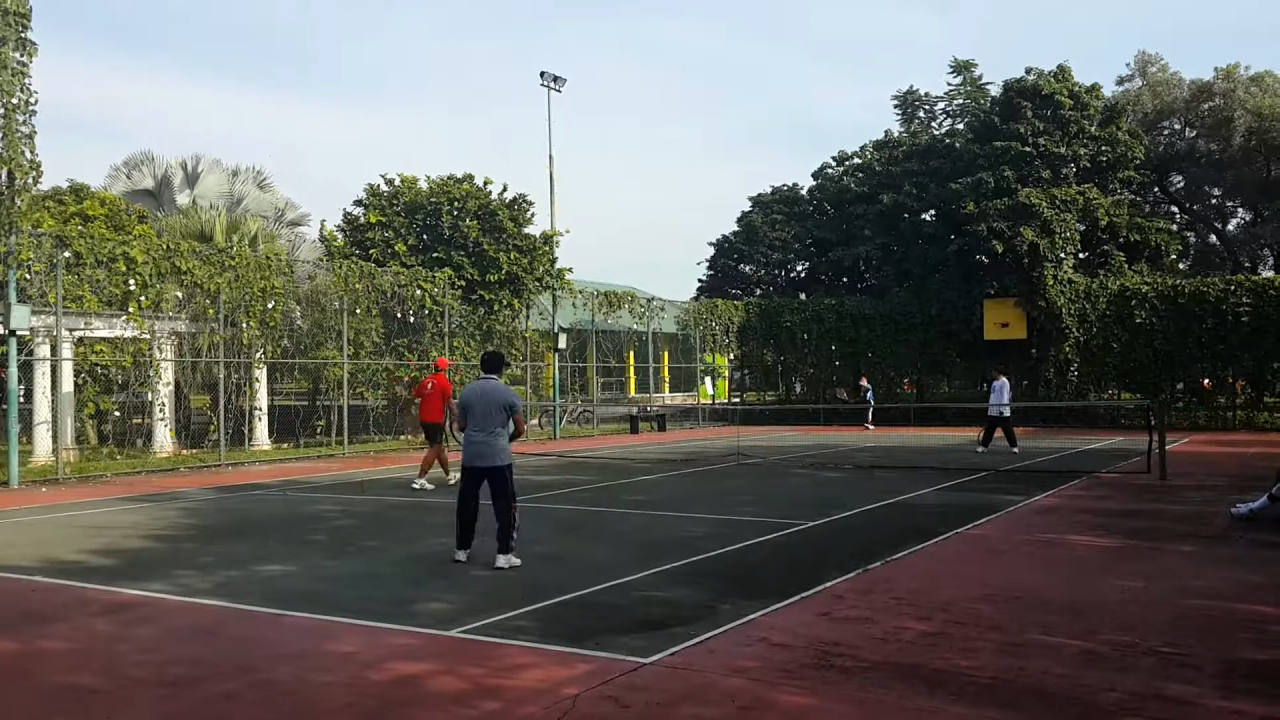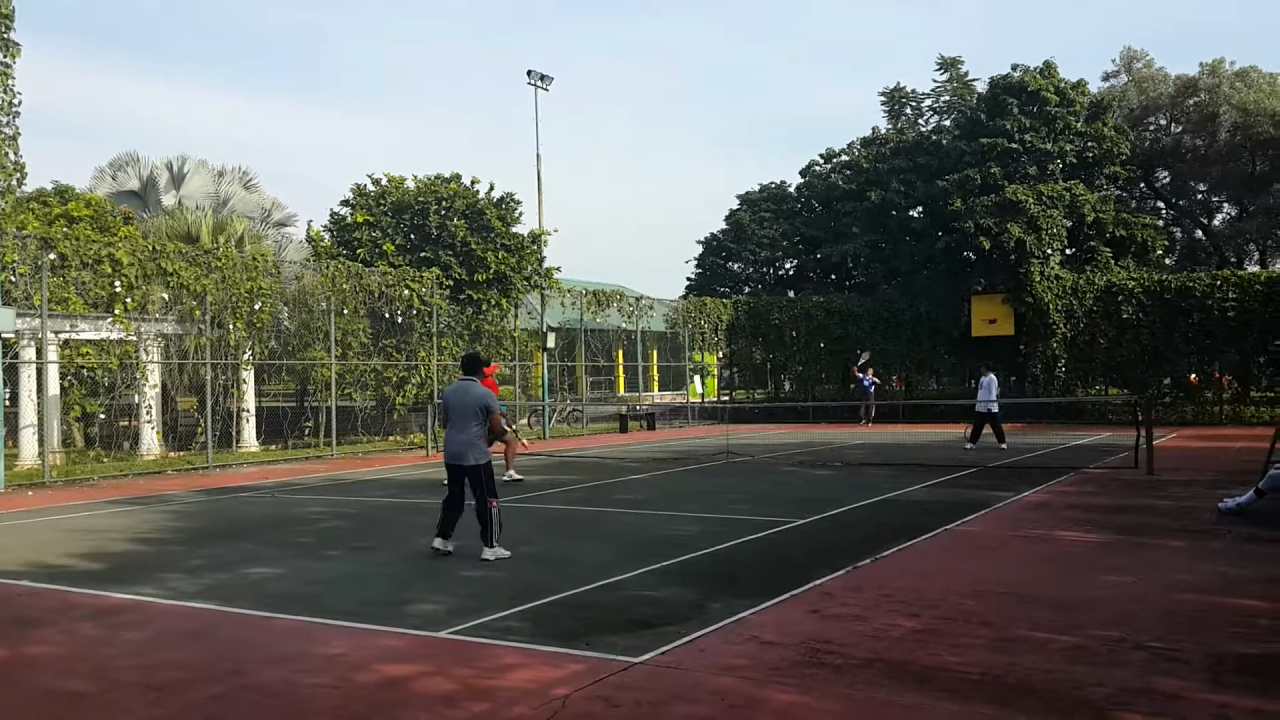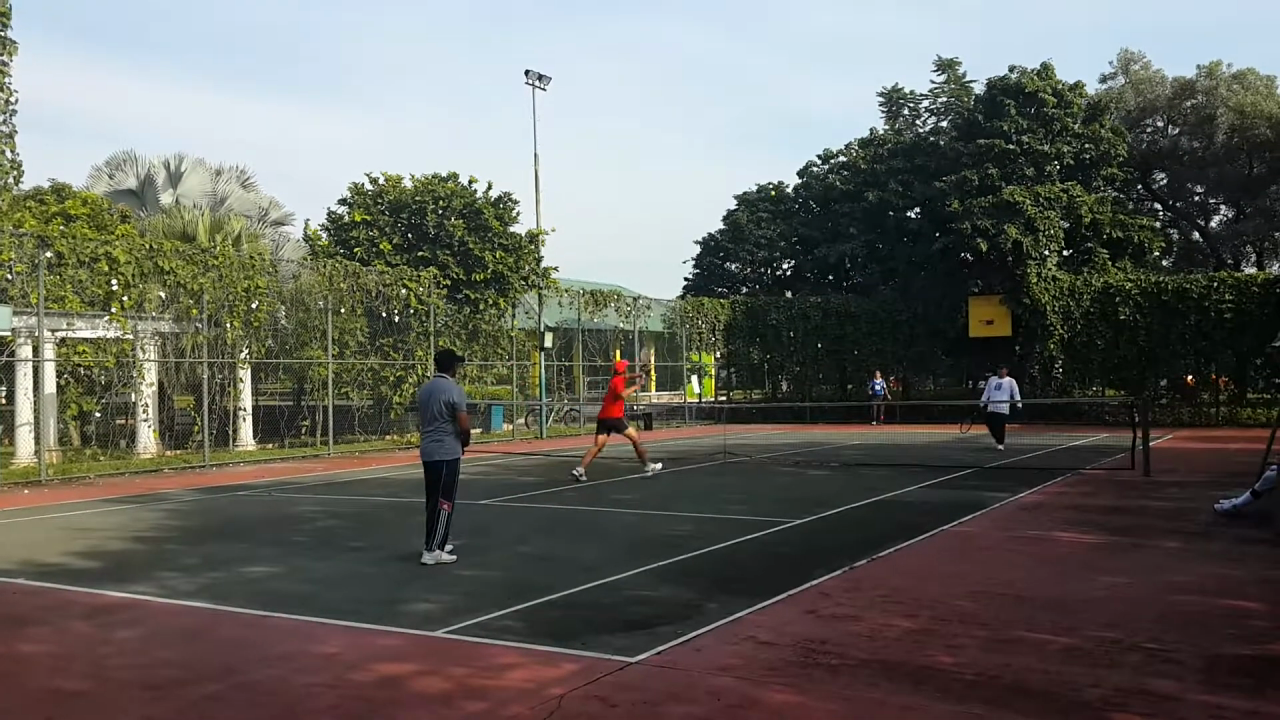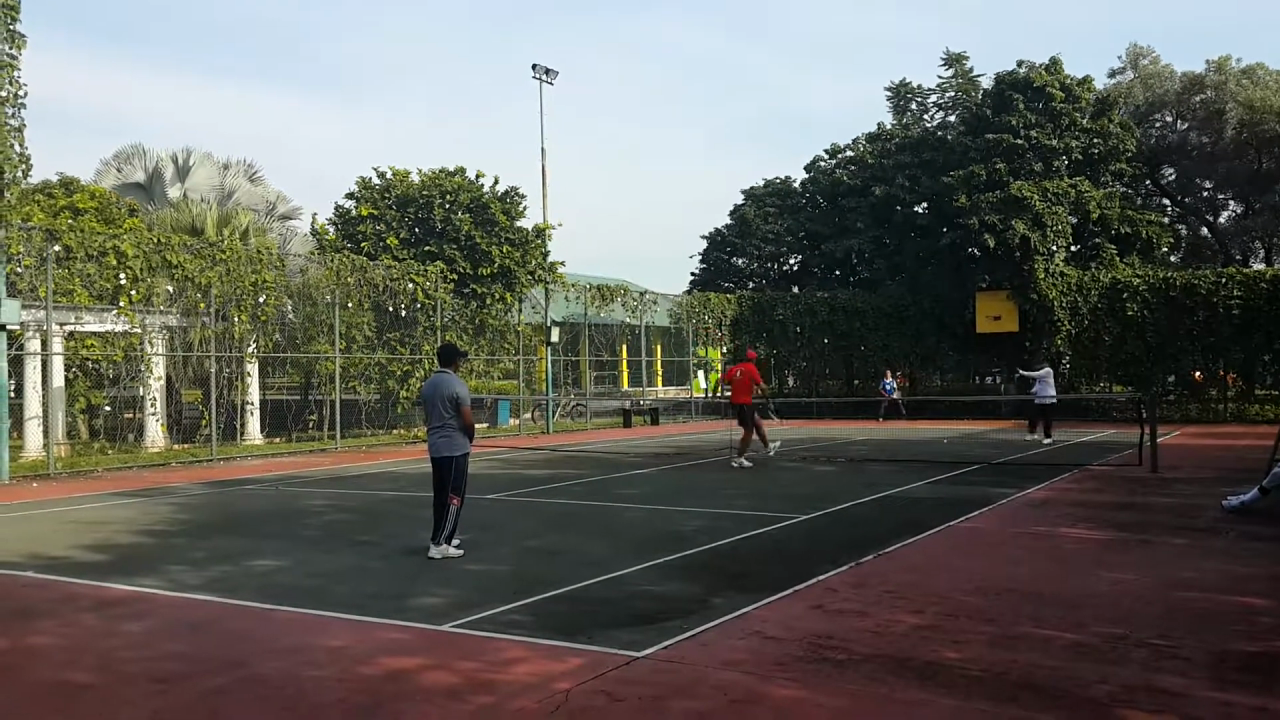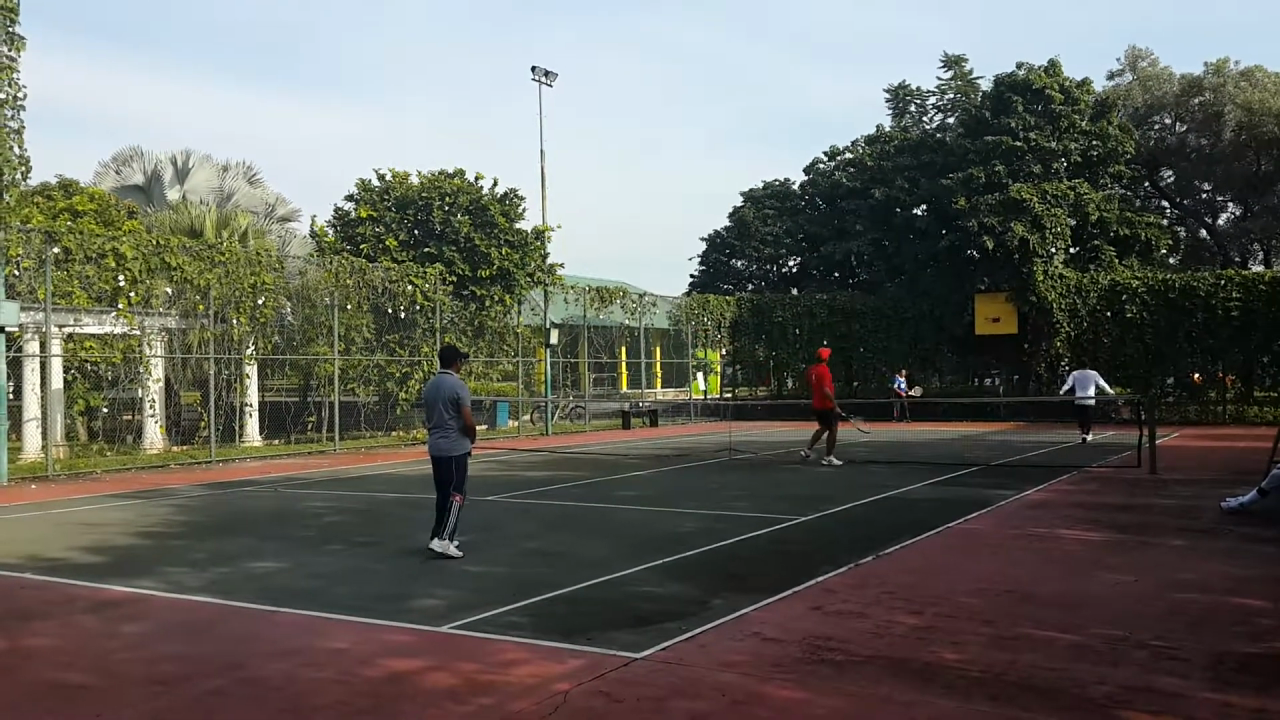
dt=0.7s
person 1, frame 1
left shoulder: (467, 392)
right shoulder: (508, 393)
left elbow: (461, 425)
right elbow: (520, 429)
left hip: (471, 456)
right hip: (499, 457)
left knee: (467, 504)
right knee: (506, 507)
left ankle: (462, 549)
right ankle: (504, 555)
person 1, frame 2
left shoulder: (448, 392)
right shoulder: (485, 394)
left elbow: (443, 423)
right elbow: (498, 428)
right wrist: (488, 441)
left hip: (452, 454)
right hip: (477, 455)
left knee: (454, 497)
right knee: (488, 501)
left ankle: (441, 538)
right ankle: (491, 547)
person 1, frame 3
left shoulder: (424, 389)
right shoulder: (454, 390)
right elbow: (464, 426)
right wrist: (464, 442)
left hip: (428, 451)
right hip: (447, 453)
left knee: (434, 500)
right knee: (444, 502)
left ankle: (436, 544)
right ankle: (432, 551)
person 1, frame 4
left shoulder: (427, 385)
right shoulder: (457, 385)
right elbow: (468, 421)
right wrist: (470, 439)
left hip: (435, 447)
right hip: (455, 448)
left knee: (441, 495)
right knee: (453, 497)
left ankle: (442, 538)
right ankle: (438, 545)
person 1, frame 5
left shoulder: (429, 385)
right shoulder: (458, 385)
right elbow: (468, 421)
right wrist: (471, 439)
left hip: (435, 447)
right hip: (455, 448)
left knee: (444, 495)
right knee: (455, 495)
left ankle: (442, 537)
right ankle: (441, 540)
